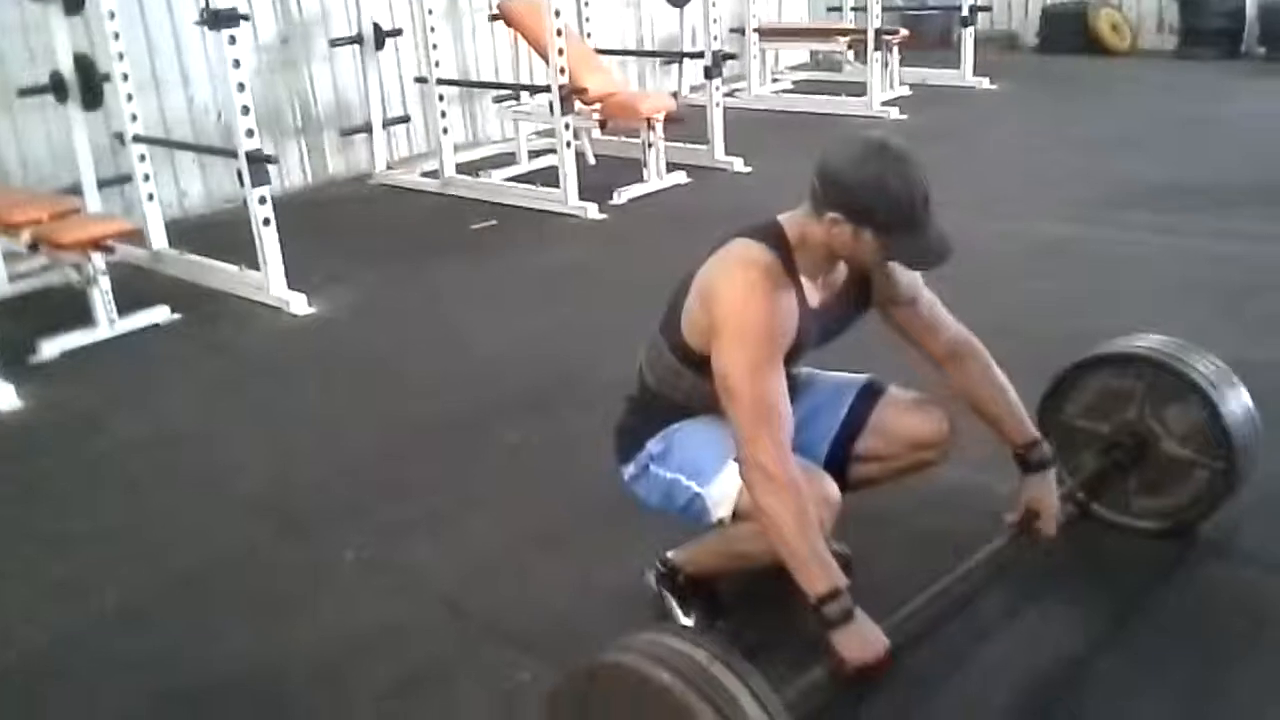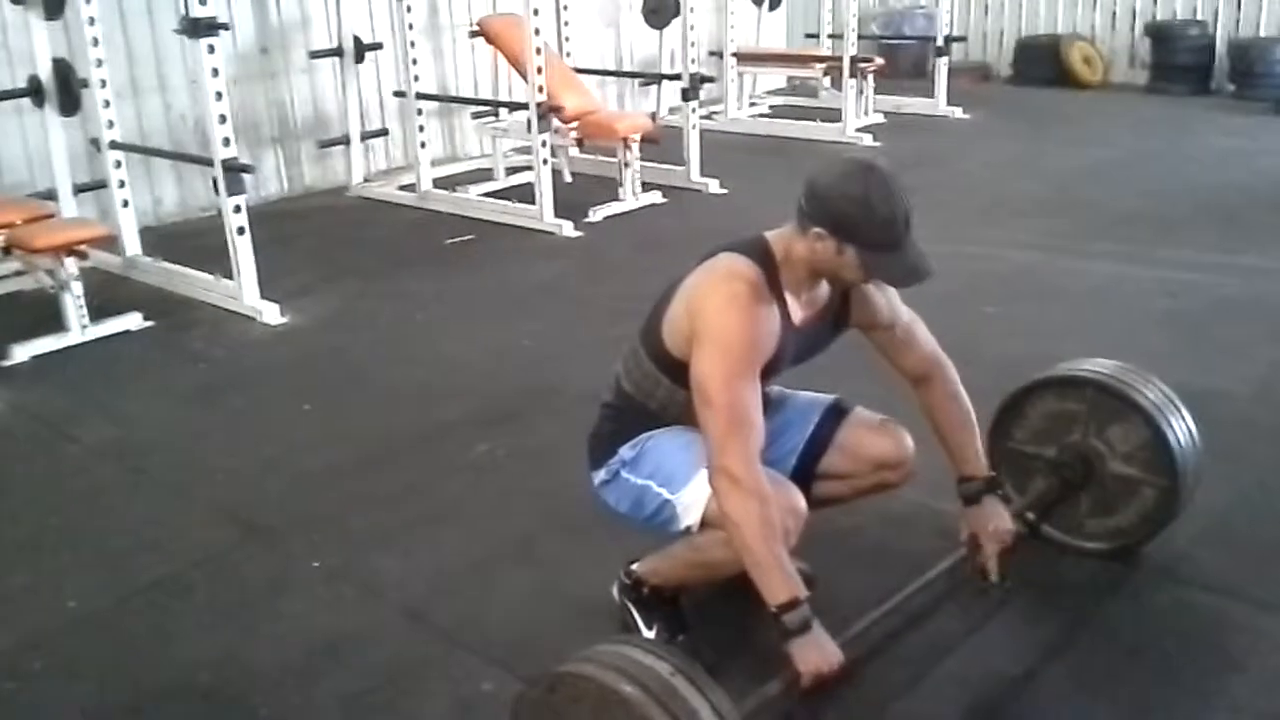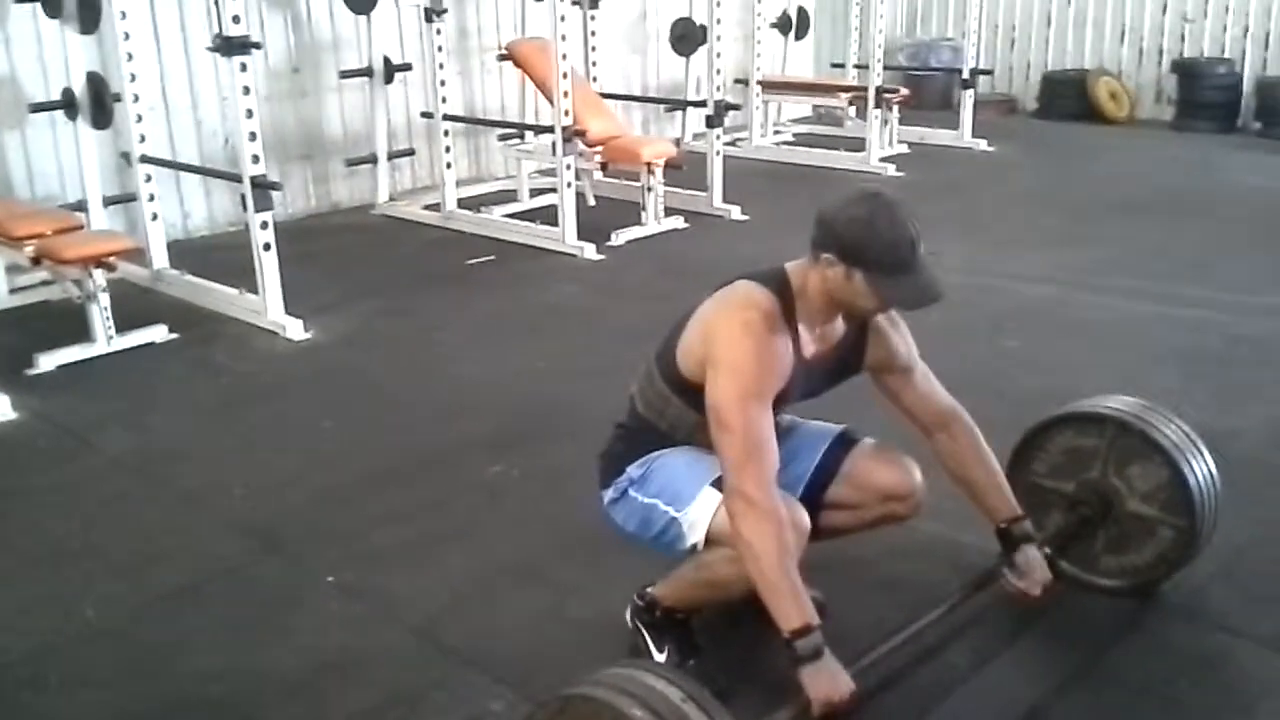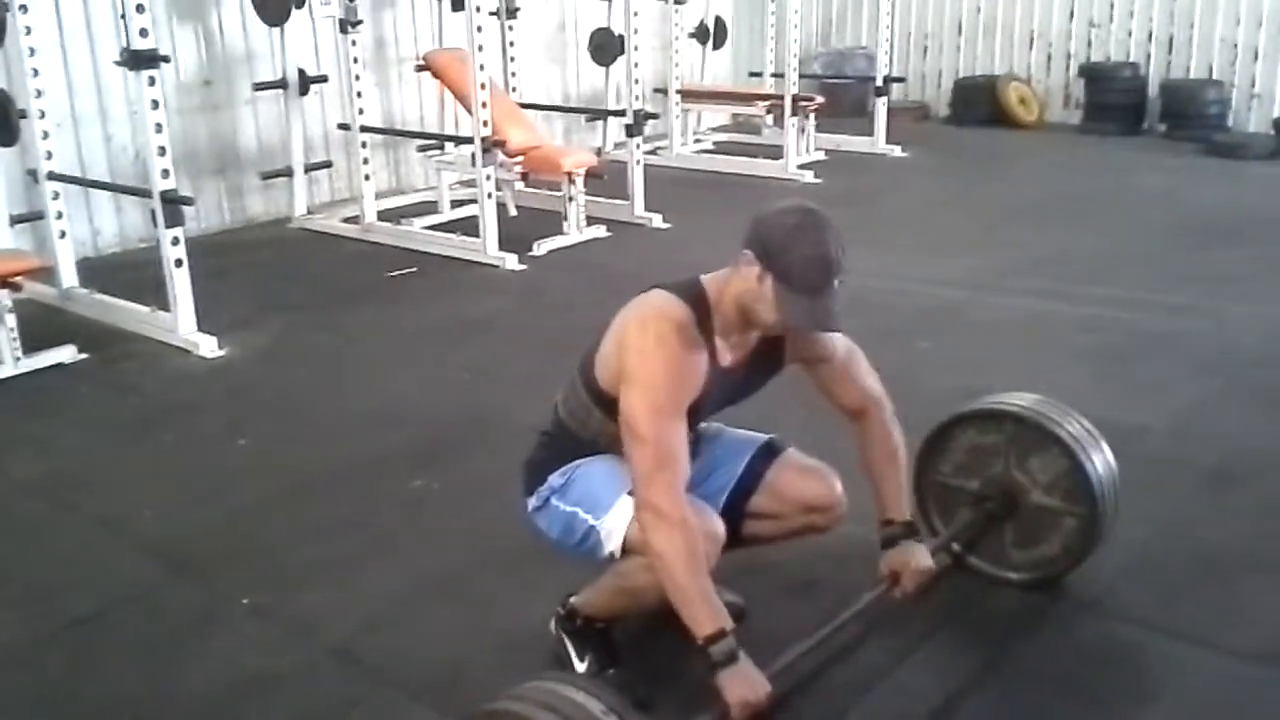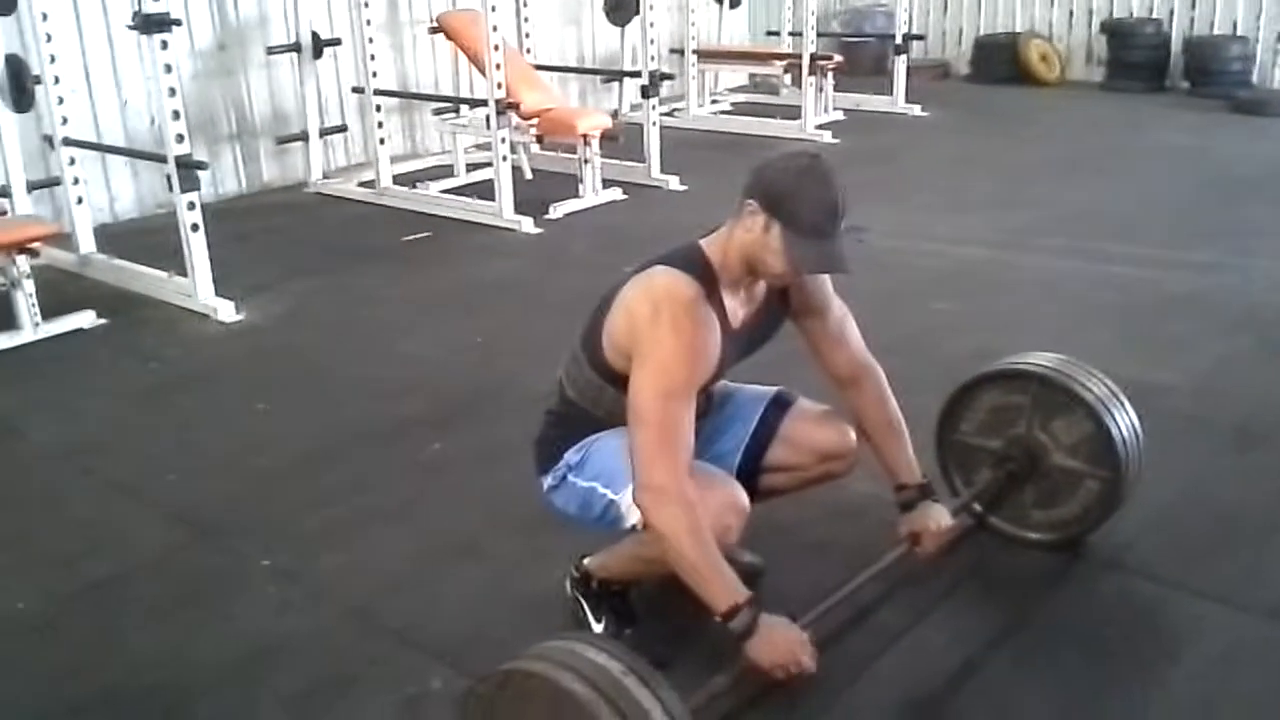
dt=1s
person 1, frame 1
left shoulder: (870, 259)
right shoulder: (753, 288)
left elbow: (957, 350)
right elbow: (766, 466)
left wrist: (1036, 462)
right wrist: (839, 612)
right hip: (668, 437)
left knee: (927, 432)
right knee: (814, 503)
left ankle: (798, 536)
right ankle: (680, 571)
person 1, frame 2
left shoulder: (854, 283)
right shoulder: (737, 301)
left elbow: (932, 372)
right elbow: (735, 474)
left wrist: (980, 492)
right wrist: (798, 623)
left hip: (737, 415)
right hip: (639, 445)
left knee: (890, 454)
right knee: (780, 513)
left ankle: (760, 547)
right ankle: (645, 583)
person 1, frame 3
left shoulder: (871, 324)
right shoulder: (750, 328)
left elbow: (945, 422)
right elbow: (751, 497)
left wrist: (1017, 535)
right wrist: (810, 650)
left hip: (750, 442)
right hip: (648, 467)
left knee: (898, 487)
right knee: (782, 527)
left ankle: (770, 573)
right ankle: (658, 607)
person 1, frame 4
left shoulder: (795, 319)
right shoulder: (666, 335)
left elbow: (870, 408)
right elbow: (659, 508)
left wrist: (900, 532)
right wrist: (725, 656)
left hip: (675, 447)
right hip: (572, 473)
left knee: (821, 499)
right knee: (696, 538)
left ankle: (683, 582)
right ankle: (581, 617)
person 1, frame 5
left shoulder: (793, 275)
right shoulder: (677, 309)
left elbow: (858, 373)
right elbow: (659, 492)
left wrist: (915, 494)
right wrist: (748, 624)
right hip: (584, 449)
left knee: (834, 444)
right knee: (721, 511)
left ankle: (702, 546)
right ankle: (597, 579)
